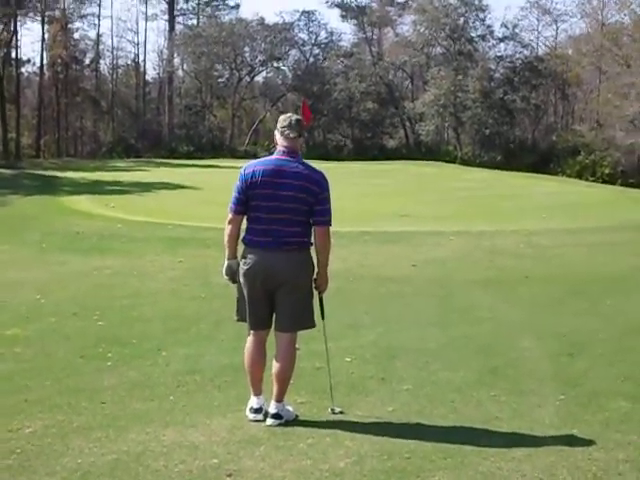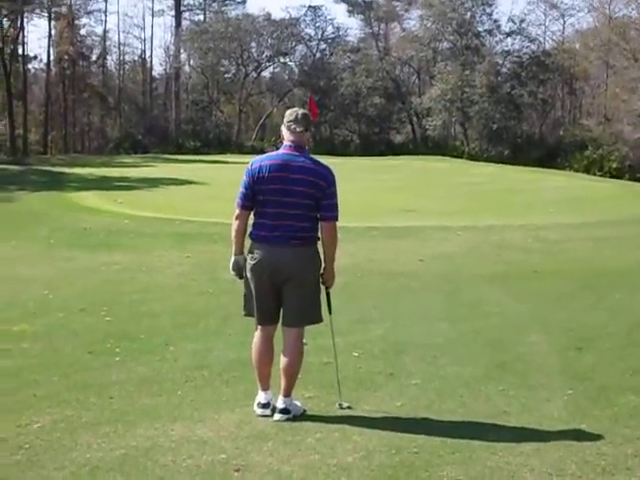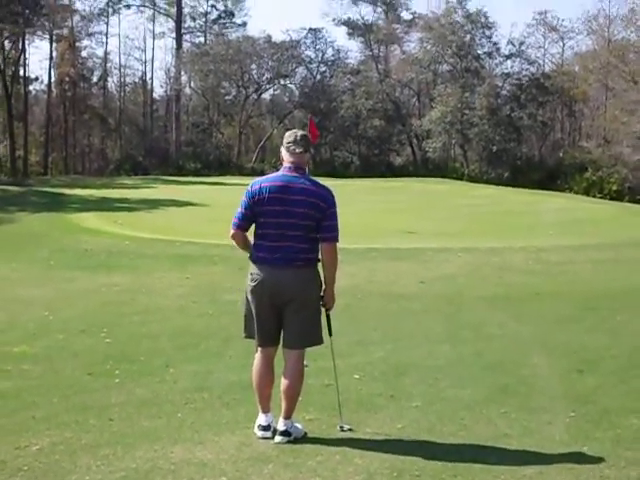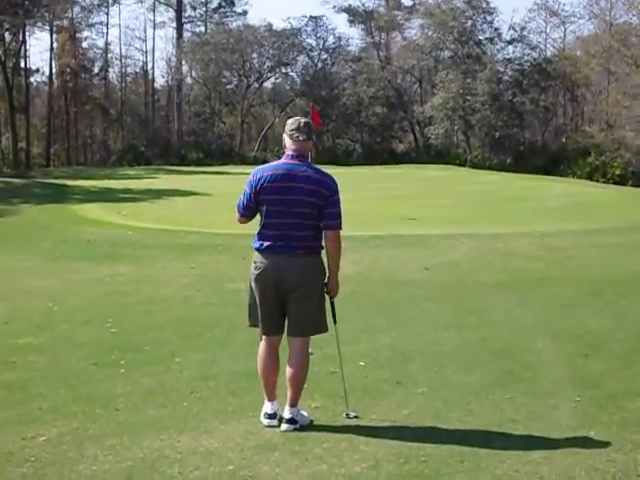
dt=0.4s
person 1, frame 1
left shoulder: (251, 170)
right shoulder: (316, 178)
left elbow: (233, 220)
right elbow: (321, 232)
left wrist: (230, 258)
right wrist: (323, 271)
left hip: (255, 260)
right hip: (294, 263)
left knee: (256, 334)
right knee: (286, 338)
left ankle: (255, 402)
right ankle: (277, 407)
person 1, frame 2
left shoulder: (258, 165)
right shoulder: (322, 173)
left elbow: (240, 216)
right elbow: (328, 227)
left wrist: (237, 254)
right wrist: (329, 266)
left hip: (262, 254)
right hip: (301, 258)
left knee: (263, 329)
right knee: (293, 333)
left ankle: (263, 397)
right ankle: (285, 402)
person 1, frame 3
left shoulder: (258, 186)
right shoulder: (323, 194)
left elbow: (237, 232)
right elbow: (328, 248)
right wrist: (329, 288)
left hip: (263, 276)
right hip: (302, 279)
left knee: (264, 351)
right knee: (294, 355)
left ankle: (264, 420)
right ankle: (285, 424)
person 1, frame 4
left shoulder: (261, 174)
right shoulder: (325, 181)
left elbow: (242, 216)
right elbow: (331, 235)
right wrist: (333, 275)
left hip: (267, 264)
right hip: (305, 267)
left knee: (269, 339)
right knee: (298, 342)
left ankle: (269, 407)
right ankle: (291, 413)
